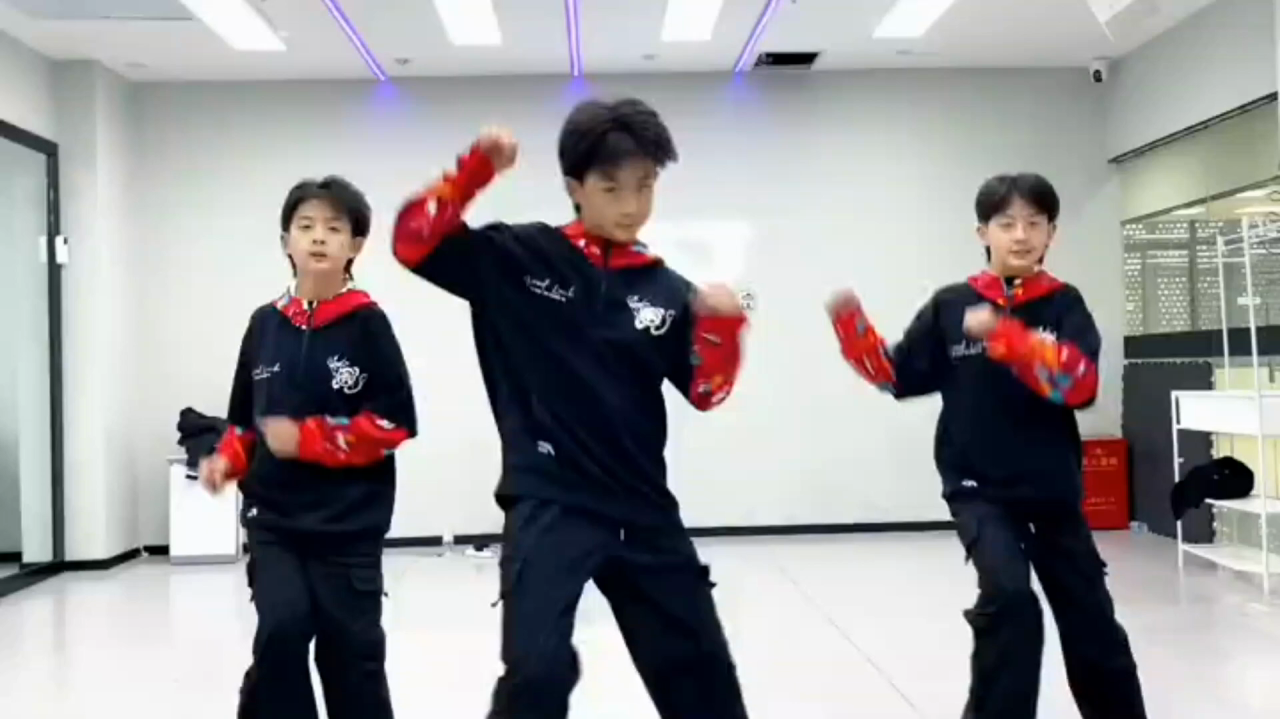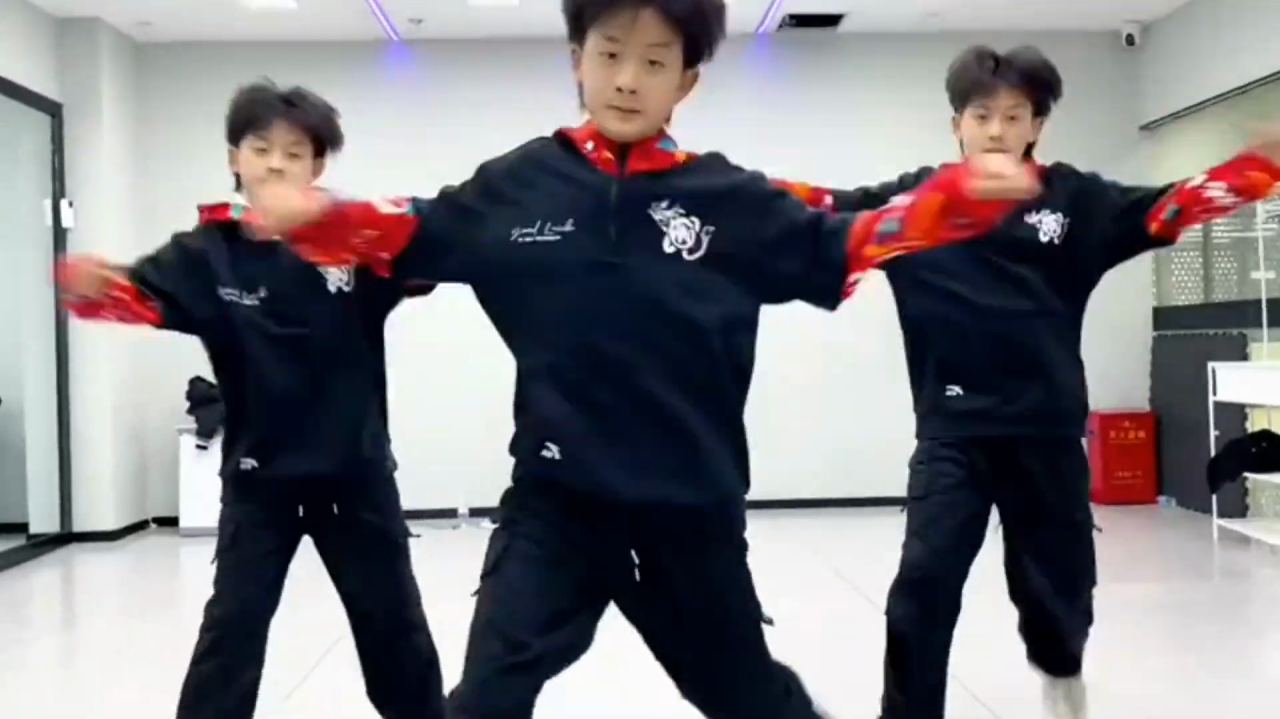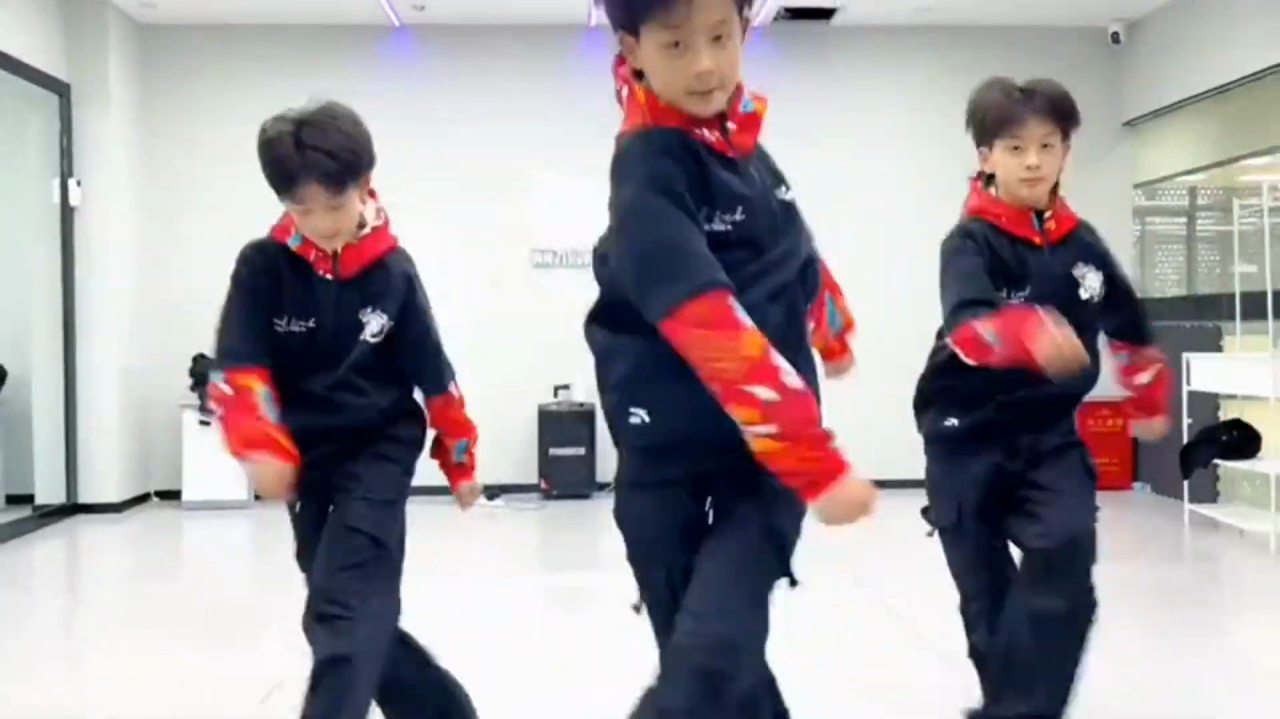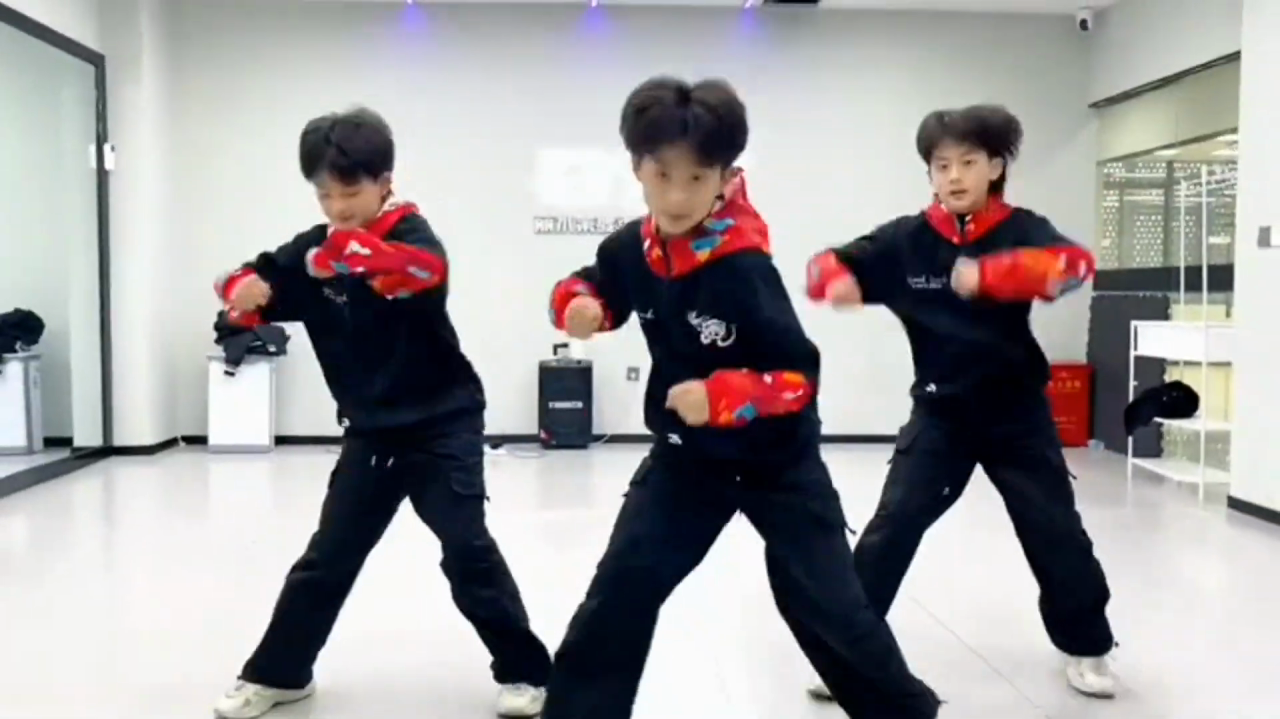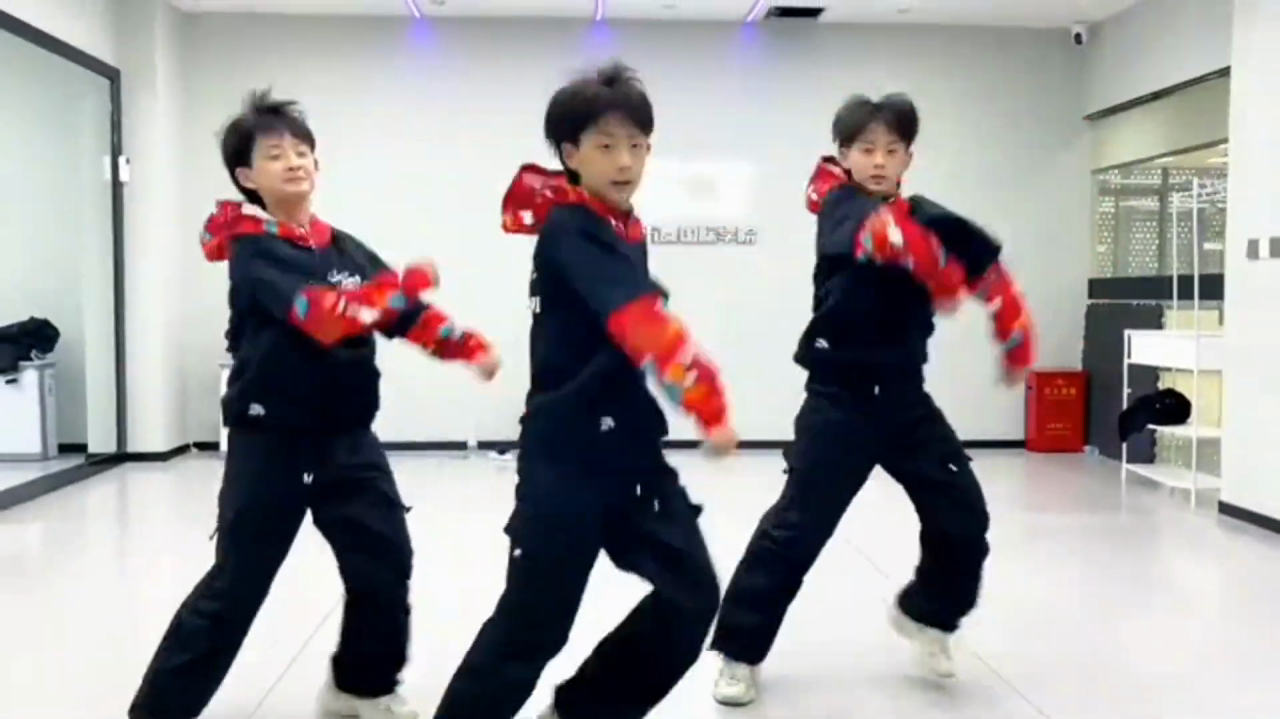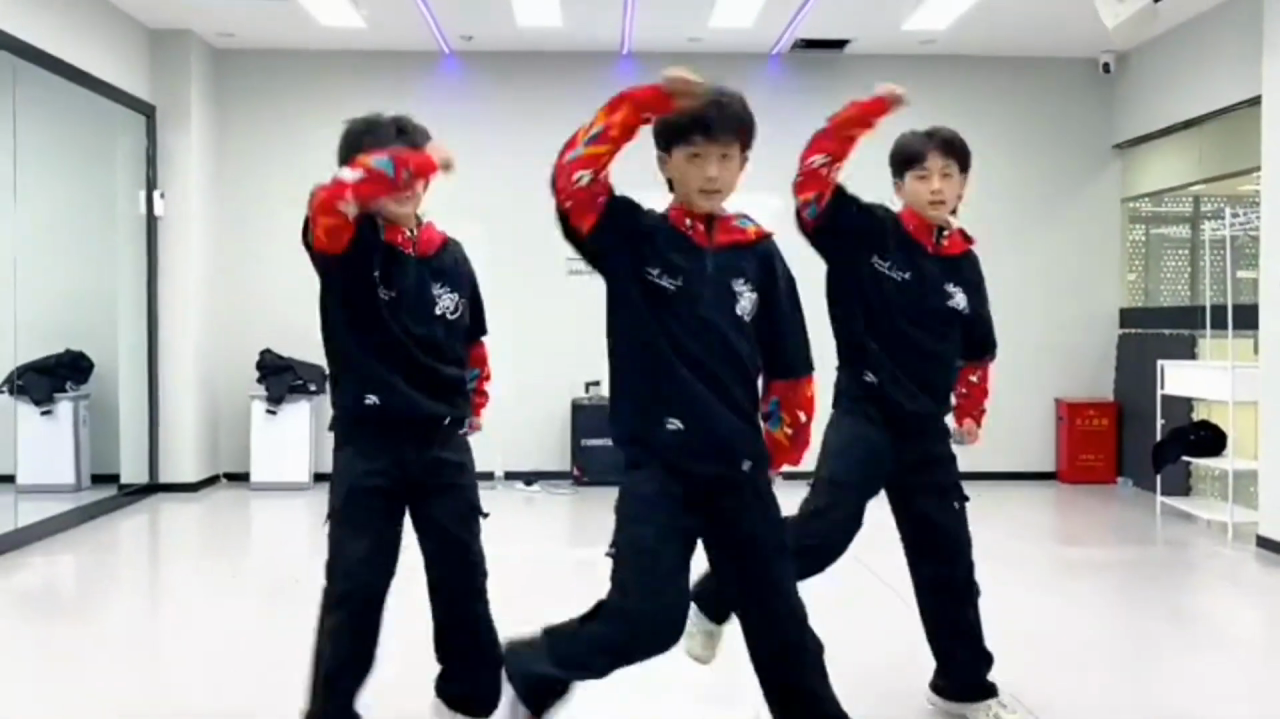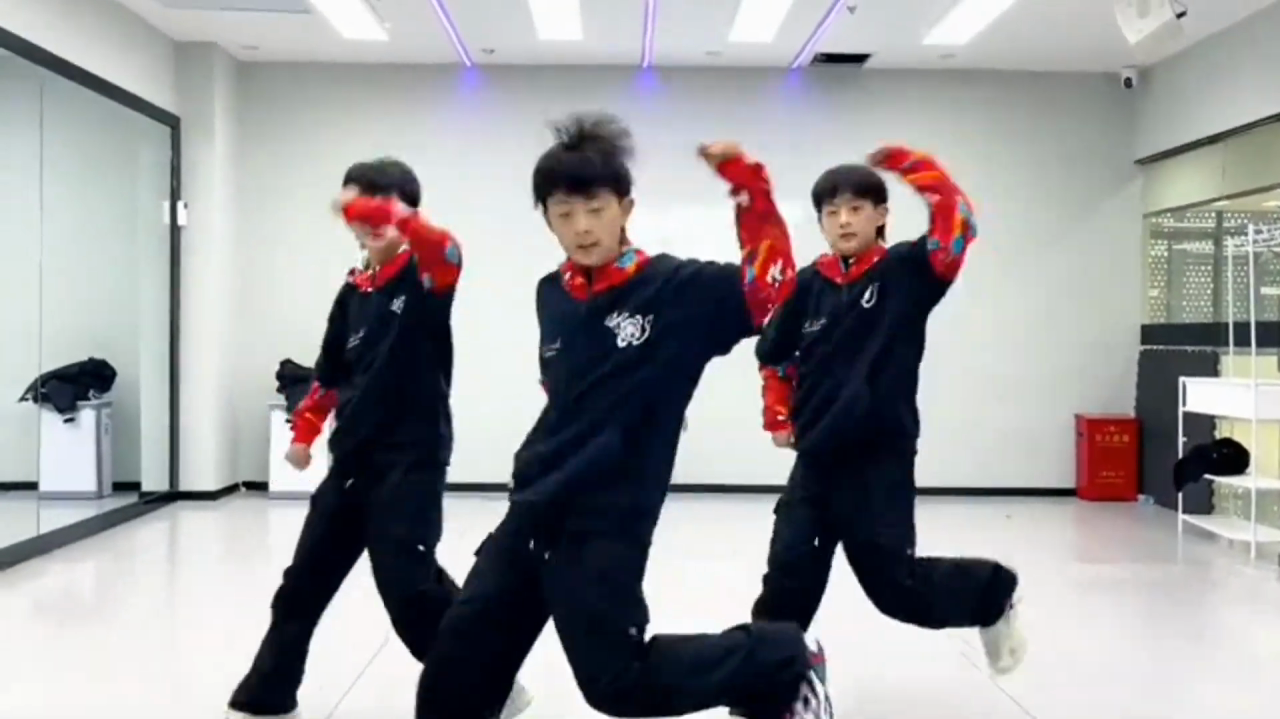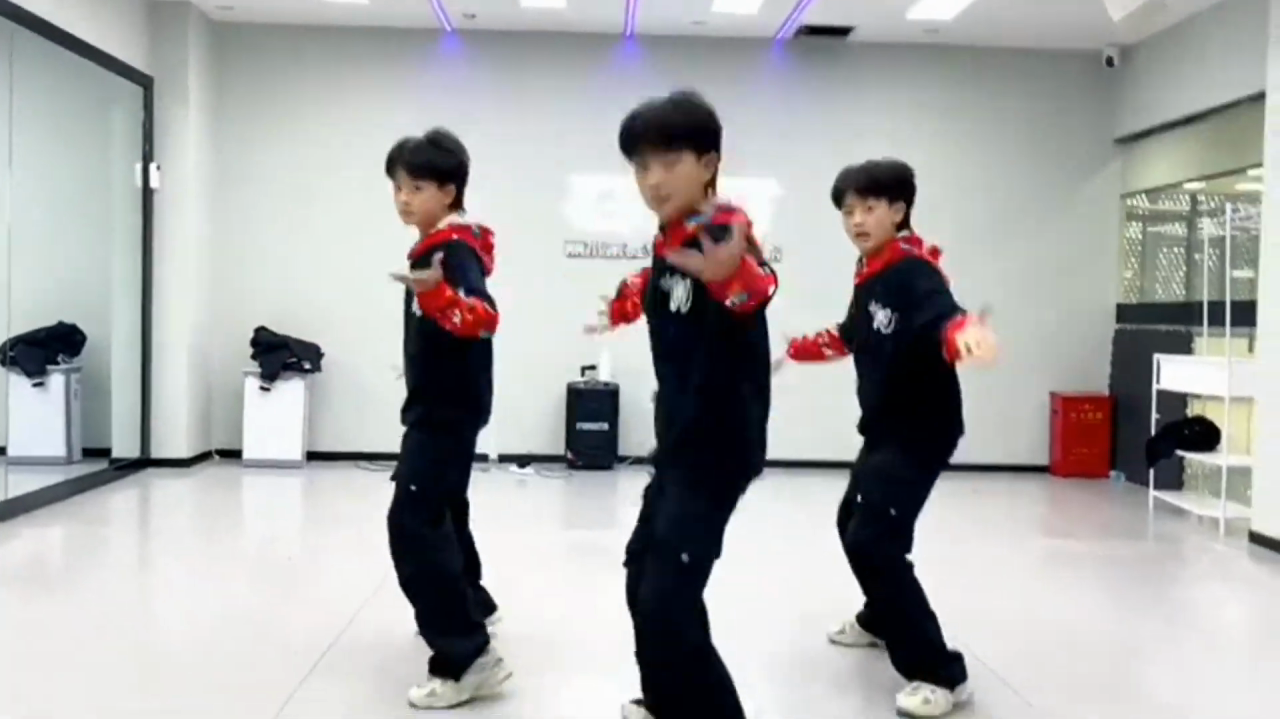
dt=0.7s
person 1, frame 1
left shoulder: (664, 290)
right shoulder: (521, 257)
left elbow: (708, 389)
right elbow: (411, 239)
left wrist: (724, 323)
right wrist: (480, 163)
left hip: (637, 504)
right hip: (549, 500)
left knee: (697, 668)
right knee: (539, 669)
person 1, frame 2
left shoulder: (721, 192)
right shoulder: (526, 181)
left elbow: (849, 247)
right elbow: (403, 242)
left wrist: (963, 194)
right wrist: (316, 216)
left hip: (690, 514)
right hip: (556, 505)
person 1, frame 3
left shoulder: (736, 134)
right shoulder: (647, 162)
right elbow: (702, 320)
left wrist: (831, 325)
right wrist: (813, 461)
left hip: (766, 457)
right hip: (667, 452)
right knee: (697, 660)
person 1, frame 4
left shoulder: (743, 266)
right shoulder: (629, 248)
left elbow: (799, 375)
right elbow: (592, 287)
left wrist: (718, 399)
right wrist: (577, 306)
left hip: (776, 458)
right hip: (683, 449)
left knee: (835, 612)
right knee: (617, 596)
person 1, frame 5
left shoulder: (619, 233)
right shoulder: (571, 228)
right elbow: (637, 318)
right wrist: (709, 401)
left hip: (625, 453)
right hip: (572, 459)
left knee: (690, 597)
right knee: (532, 621)
person 1, frame 6
left shoulder: (758, 254)
right shoulder: (632, 236)
left elbow: (790, 372)
right elbow: (573, 182)
left wrist: (781, 447)
right wrist: (647, 100)
left hip: (736, 467)
right hip: (655, 462)
left knee: (780, 621)
right knee: (647, 619)
person 1, frame 7
left shoulder: (670, 282)
right shoulder: (552, 294)
left elbow: (769, 292)
left wrist: (746, 182)
left hip: (609, 519)
right hip: (539, 507)
right knee: (463, 647)
left ankle: (779, 660)
person 1, frame 8
left shoulder: (720, 240)
right shoulder: (667, 242)
left elbow: (755, 288)
left wrist: (730, 273)
right wrist: (622, 305)
left hip: (718, 452)
right hip: (682, 449)
left knee: (666, 602)
right knee: (645, 568)
person 2, frame 1
left shoulder: (1061, 301)
right shoulder: (951, 307)
left elbow: (1076, 384)
right elbow: (898, 374)
left wrist: (1005, 336)
right wrist: (849, 321)
left hip: (1053, 493)
right hip: (980, 493)
left knee: (1092, 621)
right knee: (1009, 604)
person 2, frame 2
left shoulder: (1069, 196)
right shoulder: (922, 194)
left elbow: (1166, 212)
right elbow: (829, 220)
left hip: (1048, 430)
right hip: (954, 429)
left knee: (1061, 585)
right knee: (926, 578)
left ankle: (1057, 662)
person 2, frame 3
left shoulder: (1080, 240)
right shoulder: (970, 240)
left elbow: (1130, 326)
right elbow: (971, 333)
left wrist: (1151, 402)
right wrist: (1028, 334)
left hip: (1047, 434)
right hip: (964, 432)
left knee: (1065, 556)
right knee: (983, 581)
person 2, frame 4
left shoulder: (1019, 229)
right shoulder: (907, 238)
left elbow: (1074, 265)
right elbow: (832, 263)
left wrist: (988, 275)
right wrist: (834, 282)
left hip: (1015, 412)
right hip: (939, 412)
left knee: (1058, 531)
right knee: (893, 527)
left ankle: (1085, 646)
person 2, frame 5
left shoulder: (932, 219)
right shoulder: (841, 206)
left elbow: (985, 266)
right elbow: (880, 229)
left wrist: (1016, 336)
right wrist: (936, 268)
left hip: (905, 397)
right hip: (842, 395)
left knee: (961, 512)
right knee: (799, 524)
left ankle: (925, 613)
right ankle: (739, 650)
person 2, frame 6
left shoulder: (965, 264)
right shoulder: (866, 230)
left elbow: (974, 351)
right elbow: (811, 183)
left wrist: (969, 412)
right wrist: (866, 111)
left hip: (924, 429)
right hip: (863, 415)
left knee: (949, 559)
right knee: (821, 531)
right ankle: (714, 601)
person 2, frame 7
left shoulder: (904, 275)
right shoulder: (806, 286)
left elbow: (956, 227)
right elbow: (774, 361)
left wrist: (912, 163)
right wrist: (778, 418)
left hip: (880, 456)
right hip: (819, 454)
left knee: (897, 585)
right knee: (789, 580)
left ankle: (991, 595)
person 2, frame 8
left shoulder: (914, 272)
right shoulder: (869, 277)
left elbow: (950, 322)
right elbow: (850, 335)
left wrist: (971, 336)
right wrist: (799, 349)
left hip: (920, 432)
right hip: (886, 429)
left knee: (873, 540)
right knee: (855, 523)
left ankle: (938, 673)
right ankle: (881, 618)
person 3, frame 1
left shoulder: (367, 325)
right shoulder: (266, 326)
left elbow: (394, 428)
right elbow: (252, 420)
left wrist: (306, 440)
right wrist: (228, 461)
left hip: (349, 522)
right hip: (275, 520)
left knee: (353, 648)
right knee: (282, 634)
person 3, frame 2
right shoulder: (204, 251)
right elbow: (132, 296)
right wrist: (90, 283)
left hip: (356, 473)
right hip: (261, 477)
left knee: (392, 619)
right knee: (234, 629)
person 3, frame 3
left shoulder: (392, 271)
right shoulder: (264, 264)
left elbow: (433, 375)
right elbow: (239, 370)
left wrist: (461, 461)
right wrist: (262, 447)
left hip: (377, 459)
right hip: (306, 464)
left knee: (349, 607)
right knee: (351, 609)
person 3, frame 4
left shoulder: (410, 233)
right shoulder: (314, 247)
left elbow: (425, 271)
right elbow: (256, 285)
left wrist: (342, 252)
right wrist: (245, 290)
left hip: (442, 429)
right hip: (370, 436)
left knee: (468, 550)
right knee: (329, 557)
left ankle: (525, 670)
person 3, frame 5
left shoulder: (341, 244)
right shoulder: (253, 248)
left elbow: (404, 313)
right elbow: (323, 315)
left wrist: (468, 346)
right wrist: (407, 282)
left hip: (346, 440)
right hip: (268, 445)
left knee: (384, 565)
right knee: (234, 585)
person 3, frame 6
left shoulder: (449, 255)
right shoulder: (345, 246)
right elbow: (329, 205)
left wrist: (474, 401)
right wrist: (410, 159)
left hip: (442, 443)
right hip: (369, 441)
left knee: (459, 576)
right knee: (356, 575)
person 3, frame 7
left shoulder: (419, 286)
right shoulder: (350, 296)
left elbow: (439, 253)
left wrist: (374, 209)
right wrist: (304, 432)
left hip: (411, 461)
right hip: (358, 460)
left knee: (409, 584)
right knee: (306, 582)
person 3, frame 8
left shoulder: (458, 252)
right shoulder: (430, 250)
left elbow: (480, 318)
left wrist: (436, 294)
left hip: (446, 412)
right hip: (438, 408)
left knee: (414, 525)
right knee: (442, 511)
left ankle: (468, 658)
right ankle: (470, 605)
